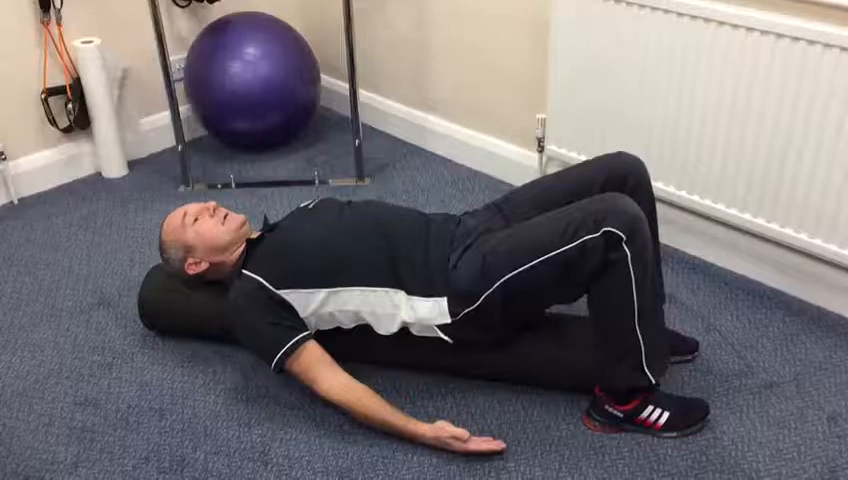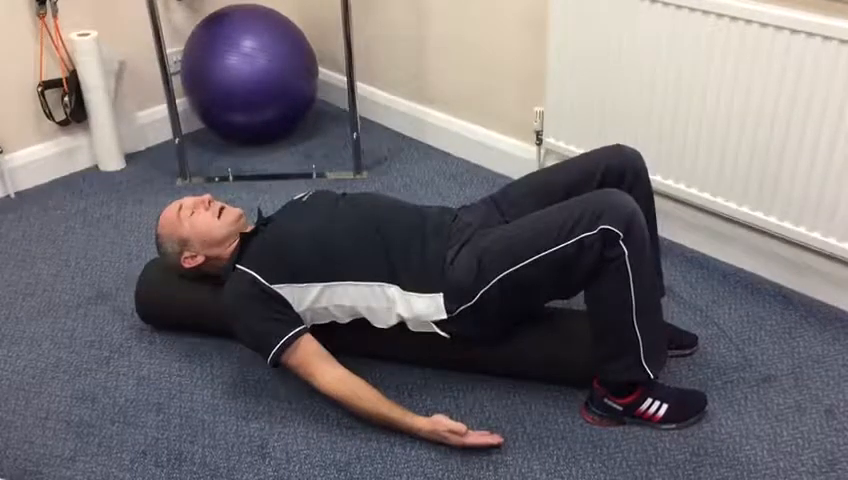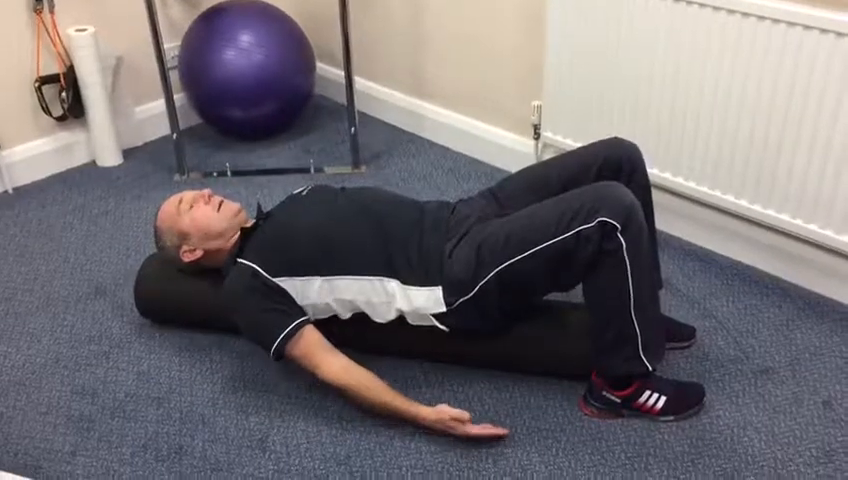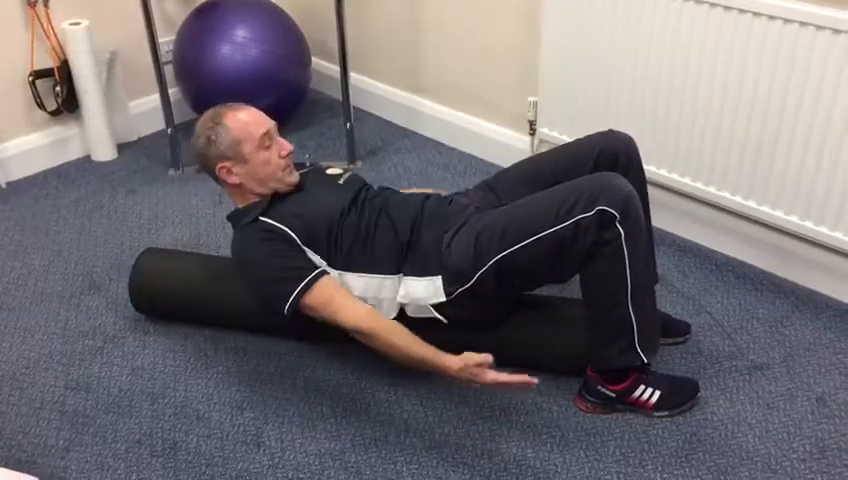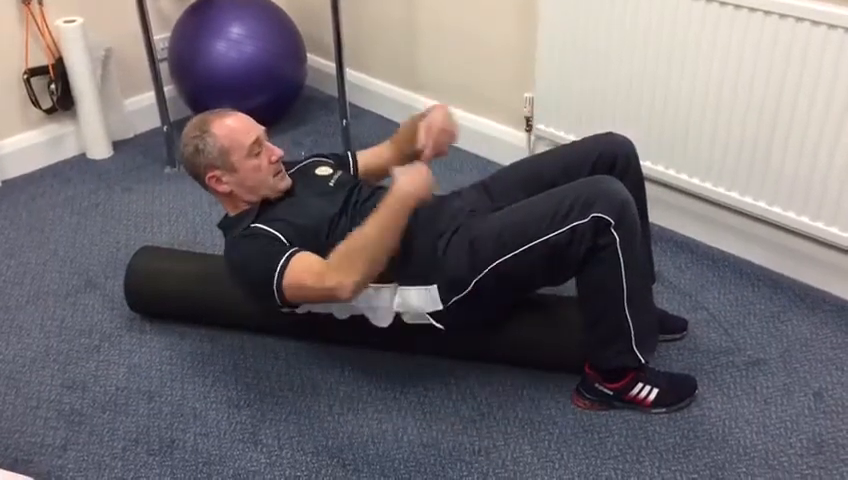
dt=1s
person 1, frame 1
left shoulder: (290, 227)
right shoulder: (253, 297)
right elbow: (325, 378)
right wrist: (423, 432)
left hip: (464, 232)
right hip: (464, 292)
left knee: (622, 172)
right knee: (618, 222)
left ankle: (638, 326)
right ankle: (625, 398)
person 1, frame 2
left shoulder: (285, 217)
right shoulder: (248, 292)
right elbow: (322, 372)
right wrist: (420, 425)
left hip: (462, 225)
right hip: (462, 287)
left knee: (619, 165)
right knee: (615, 218)
left ankle: (635, 319)
right ankle: (624, 391)
person 1, frame 3
left shoulder: (284, 213)
right shoulder: (249, 283)
right elbow: (326, 363)
right wrist: (425, 415)
left hip: (458, 220)
right hip: (459, 281)
left knee: (617, 158)
right knee: (612, 211)
left ankle: (633, 313)
right ankle: (622, 383)
person 1, frame 4
left shoulder: (305, 179)
right shoulder: (261, 243)
right elbow: (349, 315)
right wrist: (448, 365)
left hip: (458, 213)
right hip: (455, 271)
left knee: (613, 150)
right knee: (611, 202)
left ankle: (632, 309)
right ankle: (617, 378)
person 1, frame 5
left shoulder: (298, 172)
right shoulder: (251, 247)
left elbow: (393, 153)
right elbow: (339, 282)
left wrist: (428, 119)
right wrist: (404, 196)
left hip: (451, 217)
right hip: (444, 275)
left knee: (611, 152)
right knee: (606, 205)
left ankle: (627, 309)
right ankle: (615, 377)
